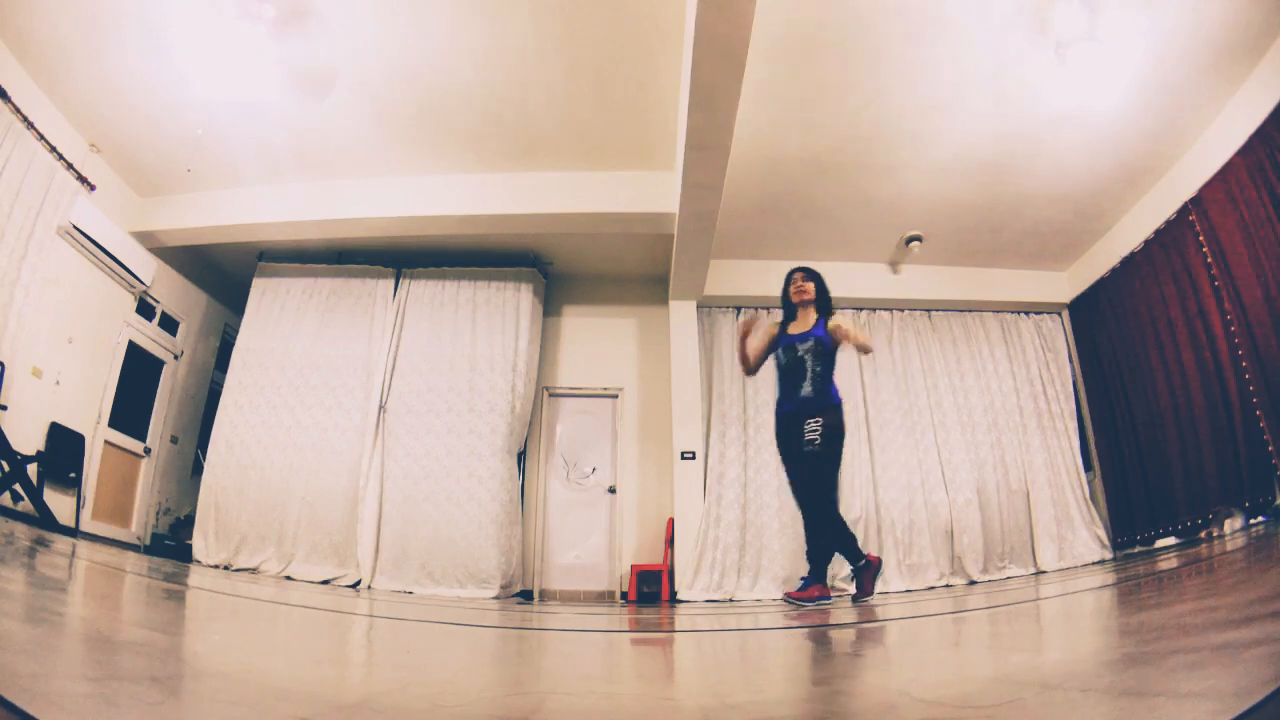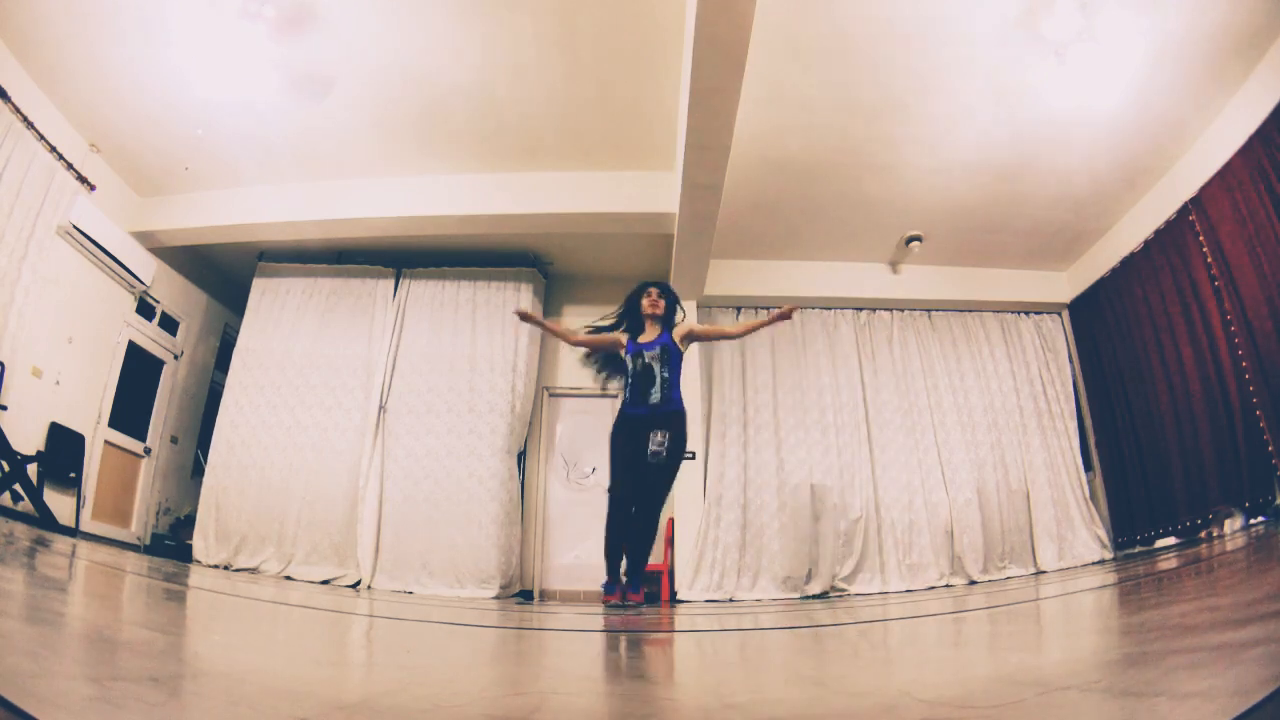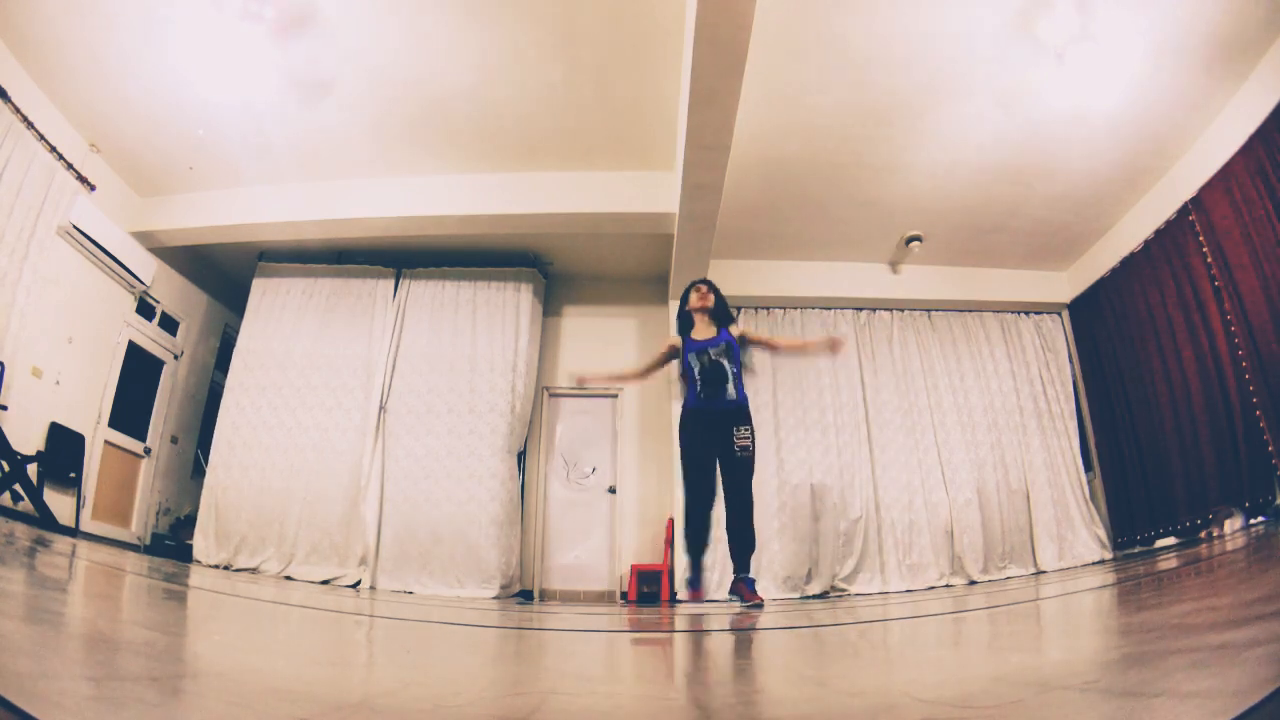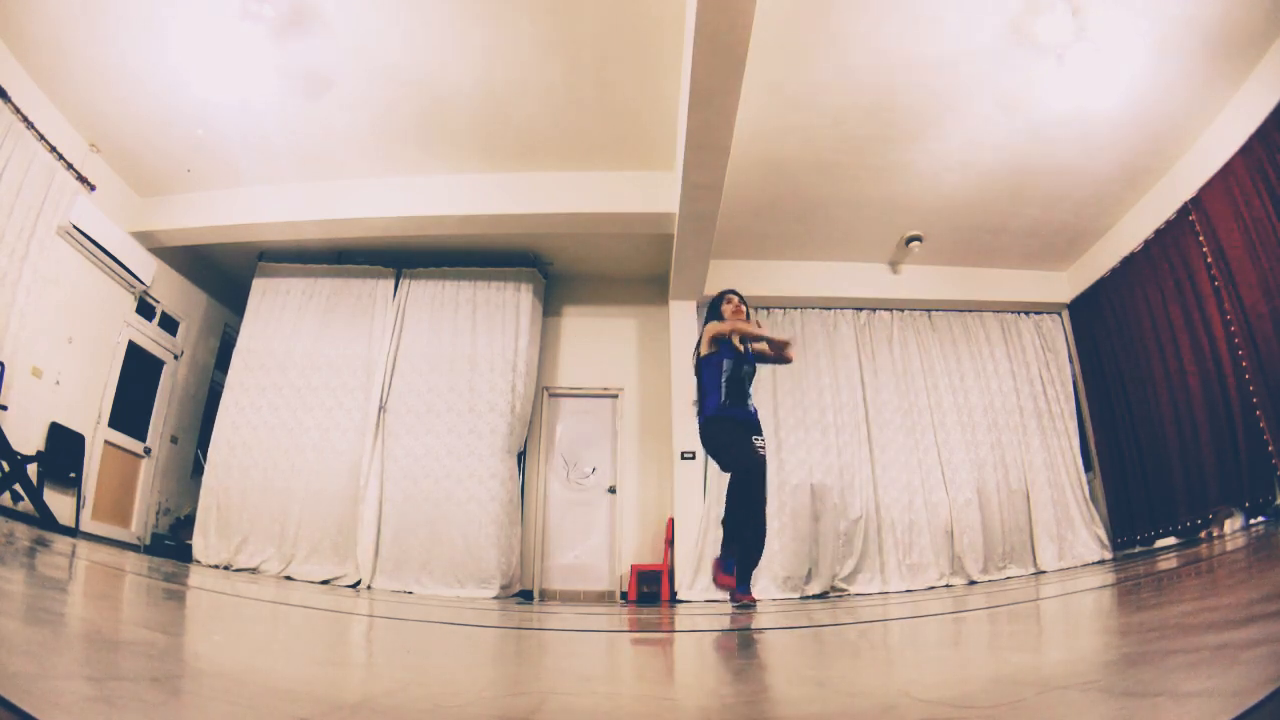
dt=1s
person 1, frame 1
left shoulder: (830, 323)
right shoulder: (777, 331)
left elbow: (863, 345)
right elbow: (749, 369)
left wrist: (852, 337)
right wrist: (743, 339)
left hip: (823, 415)
right hip: (787, 420)
left knee: (817, 496)
right knee: (812, 500)
left ankle: (817, 580)
right ankle: (860, 561)
person 1, frame 2
left shoulder: (678, 333)
right shoulder: (624, 339)
left elbow: (730, 331)
right elbow: (577, 339)
left wrist: (770, 319)
right wrist: (538, 322)
left hip: (668, 423)
right hip: (630, 424)
left knee: (649, 502)
right knee: (621, 499)
left ankle: (633, 581)
right ankle: (614, 580)
person 1, frame 3
left shoulder: (731, 332)
right shoulder: (679, 342)
left elbow: (776, 344)
right elbow: (642, 371)
left wrist: (817, 344)
right wrist: (602, 377)
left hip: (735, 419)
right hip: (697, 421)
left knee: (739, 497)
right knee: (699, 497)
left ankle: (742, 578)
right ankle: (696, 574)
person 1, frame 4
left shoulder: (749, 346)
right shoulder: (712, 332)
left elbow: (786, 356)
right elbow: (734, 327)
left wrist: (763, 338)
right wrist: (770, 337)
left hip: (748, 425)
right hip: (717, 424)
left knee: (755, 501)
right knee: (746, 478)
left ankle: (742, 581)
right ankle: (727, 556)
